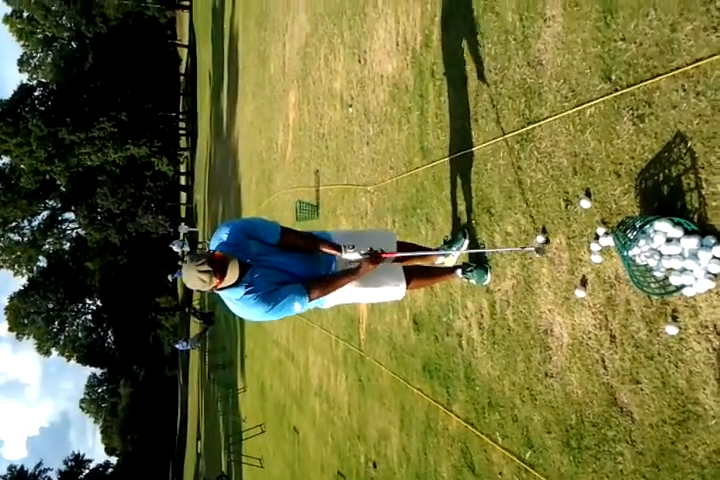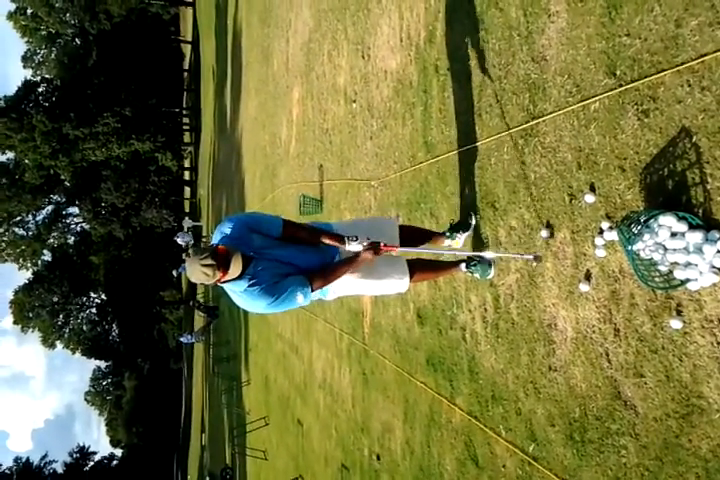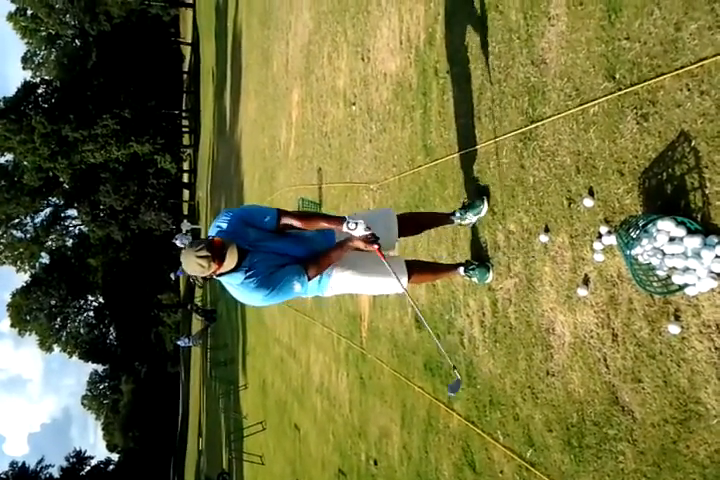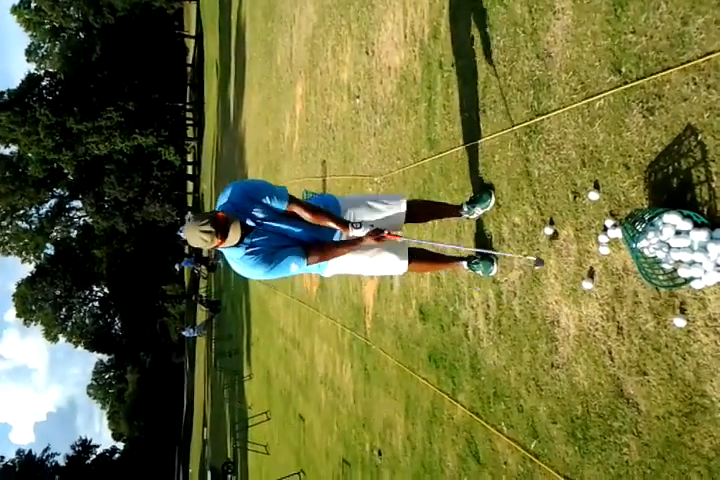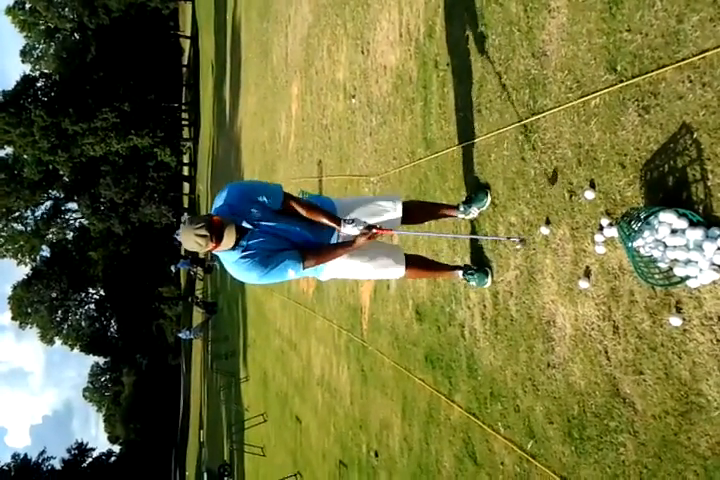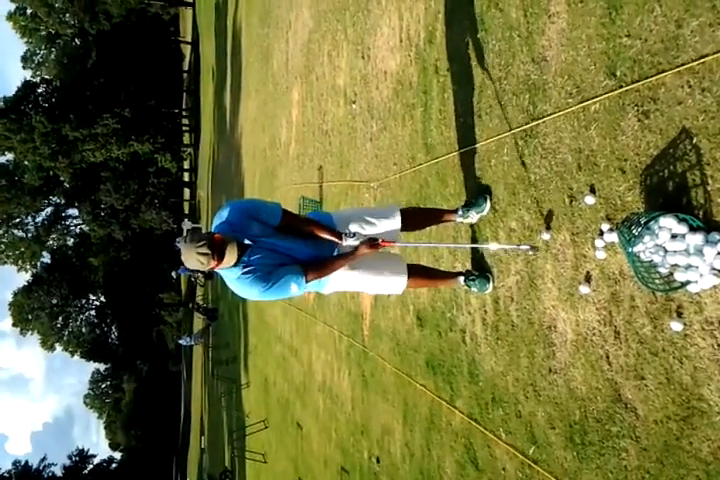
dt=0.3s
person 1, frame 1
left shoulder: (226, 235)
right shoulder: (253, 305)
left elbow: (289, 237)
right elbow: (311, 294)
left wrist: (342, 250)
right wrist: (359, 271)
left hip: (325, 245)
right hip: (330, 284)
left knee: (390, 249)
right knee: (404, 279)
left ankle: (440, 256)
right ankle: (459, 272)
person 1, frame 2
left shoulder: (228, 229)
right shoulder: (257, 297)
left elbow: (292, 229)
right elbow: (314, 284)
left wrist: (344, 241)
right wrist: (359, 258)
left hip: (329, 235)
right hip: (333, 275)
left knee: (395, 231)
right knee: (407, 272)
left ankle: (446, 238)
right ankle: (463, 265)
person 1, frame 3
left shoulder: (226, 222)
right shoulder: (254, 290)
left elbow: (289, 218)
right elbow: (311, 271)
left wrist: (341, 224)
right wrist: (350, 244)
left hip: (327, 232)
right hip: (331, 275)
left knee: (398, 222)
right knee: (404, 273)
left ankle: (457, 218)
right ankle: (461, 269)
person 1, frame 4
left shoulder: (236, 195)
right shoulder: (252, 263)
left elbow: (299, 207)
right elbow: (313, 257)
left wrist: (346, 226)
right wrist: (362, 242)
left hip: (333, 209)
right hip: (333, 252)
left knee: (408, 209)
right knee: (405, 259)
left ankle: (465, 210)
right ankle: (464, 263)
person 1, frame 5
left shoulder: (231, 196)
right shoulder: (247, 267)
left elbow: (293, 202)
right elbow: (307, 262)
left wrist: (339, 223)
right wrist: (355, 244)
left hip: (331, 212)
right hip: (331, 256)
left knee: (402, 209)
right knee: (402, 264)
left ankle: (460, 210)
right ankle: (459, 272)
person 1, frame 6
left shoulder: (230, 214)
right shoulder: (250, 283)
left elbow: (293, 220)
right elbow: (309, 275)
left wrist: (340, 237)
right wrist: (357, 253)
left hip: (330, 225)
right hip: (332, 269)
left knee: (401, 218)
right knee: (404, 276)
left ankle: (459, 214)
right ankle: (461, 278)
